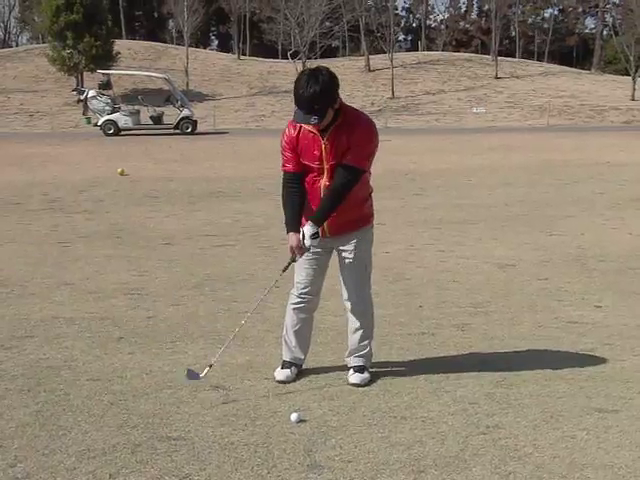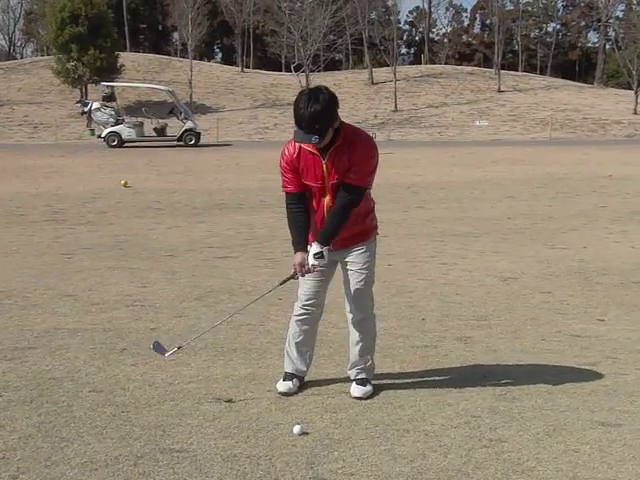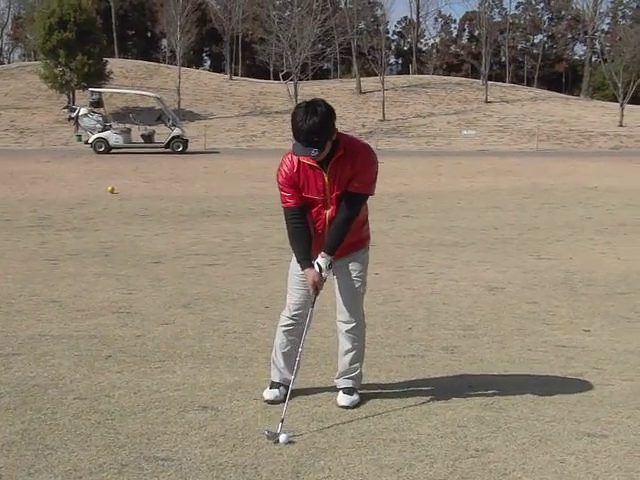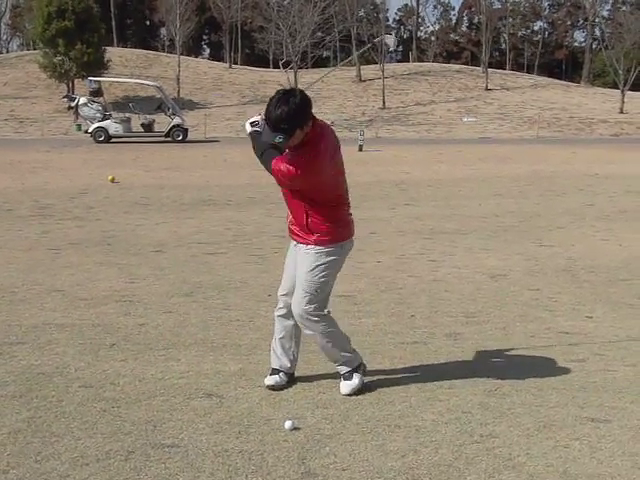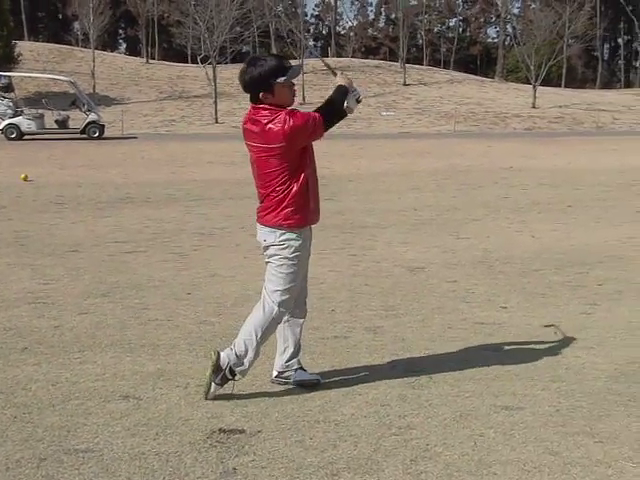
dt=1s
person 1, frame 1
left shoulder: (362, 128)
right shoulder: (293, 132)
left elbow: (345, 182)
right elbow: (292, 183)
left wrist: (315, 224)
right wrist: (294, 229)
left hip: (353, 227)
right hip: (308, 228)
left knee: (357, 296)
right knee: (302, 295)
left ankle: (359, 361)
right ankle: (292, 358)
person 1, frame 2
left shoulder: (362, 146)
right shoulder: (292, 152)
left elbow: (348, 202)
right elbow: (295, 203)
left wrist: (320, 245)
right wrist: (300, 248)
left hip: (357, 240)
right hip: (315, 241)
left knee: (360, 308)
right knee: (305, 307)
left ankle: (361, 373)
right ankle: (294, 371)
person 1, frame 3
left shoulder: (362, 155)
right shoulder: (290, 165)
left elbow: (350, 212)
right elbow: (295, 219)
left wrist: (327, 256)
right wrist: (307, 264)
left hip: (350, 249)
right hip: (308, 250)
left knee: (350, 318)
right knee: (292, 315)
left ankle: (348, 382)
right ankle: (280, 379)
person 1, frame 4
left shoulder: (301, 166)
right shoulder: (319, 129)
left elbow: (272, 161)
left wrist: (257, 133)
right wrist: (264, 129)
left hip: (325, 242)
right hip: (304, 237)
left knee: (306, 308)
right knee: (285, 300)
left ankle: (351, 366)
right ankle: (282, 366)
person 1, frame 5
left shoulder: (255, 119)
right shoulder: (283, 124)
left elbow: (311, 122)
right elbow: (321, 120)
left wrist: (341, 103)
right wrist: (341, 90)
left hip: (287, 225)
right hip: (286, 229)
left knee: (294, 300)
right knee: (276, 302)
left ankle: (287, 367)
right ankle: (231, 362)
